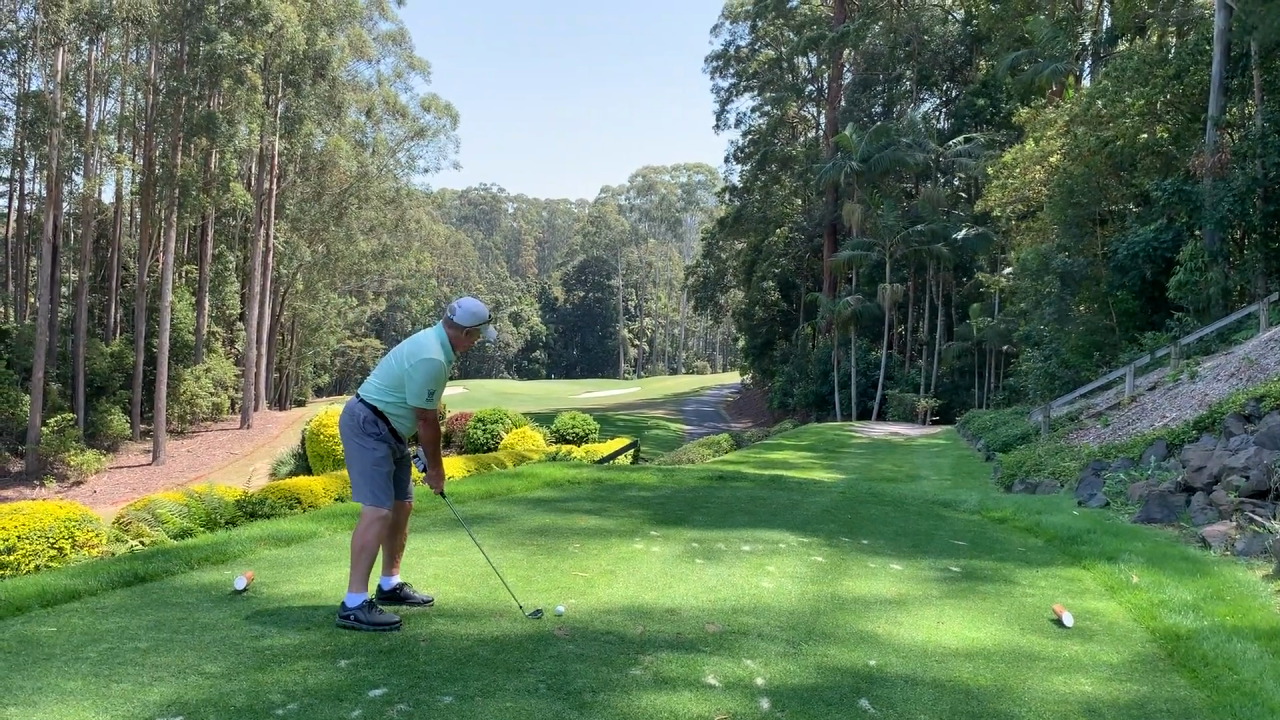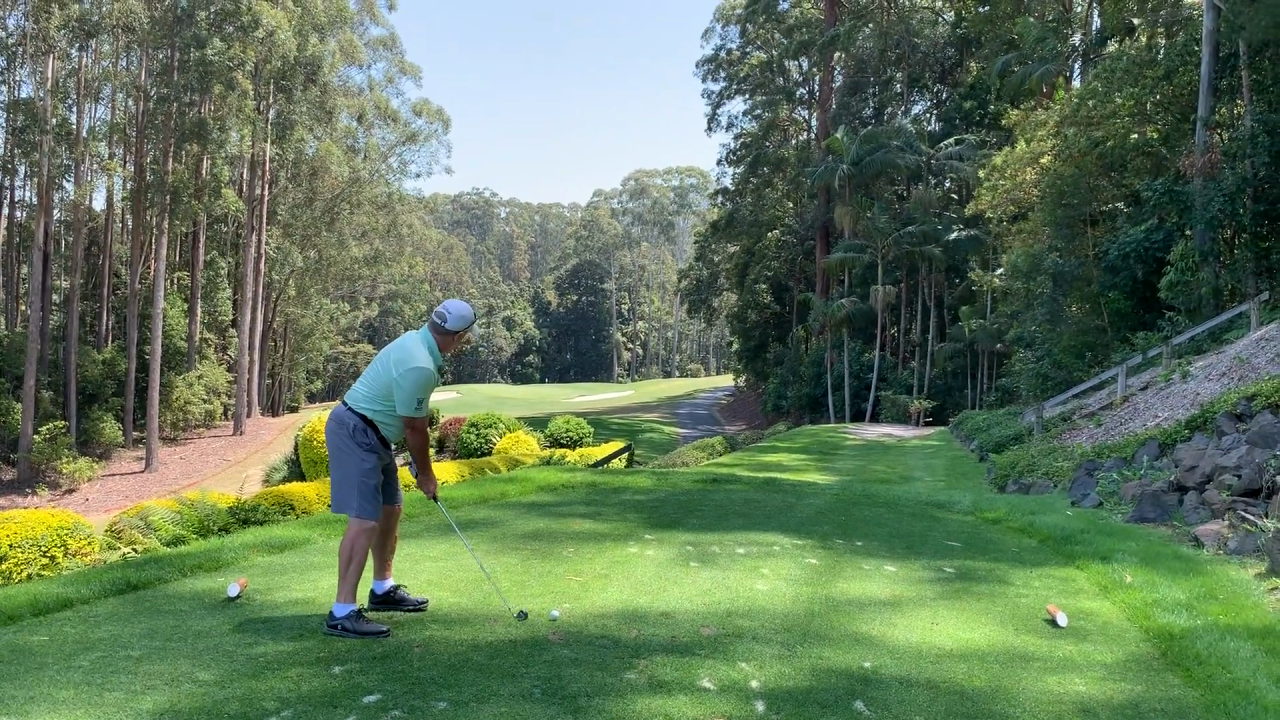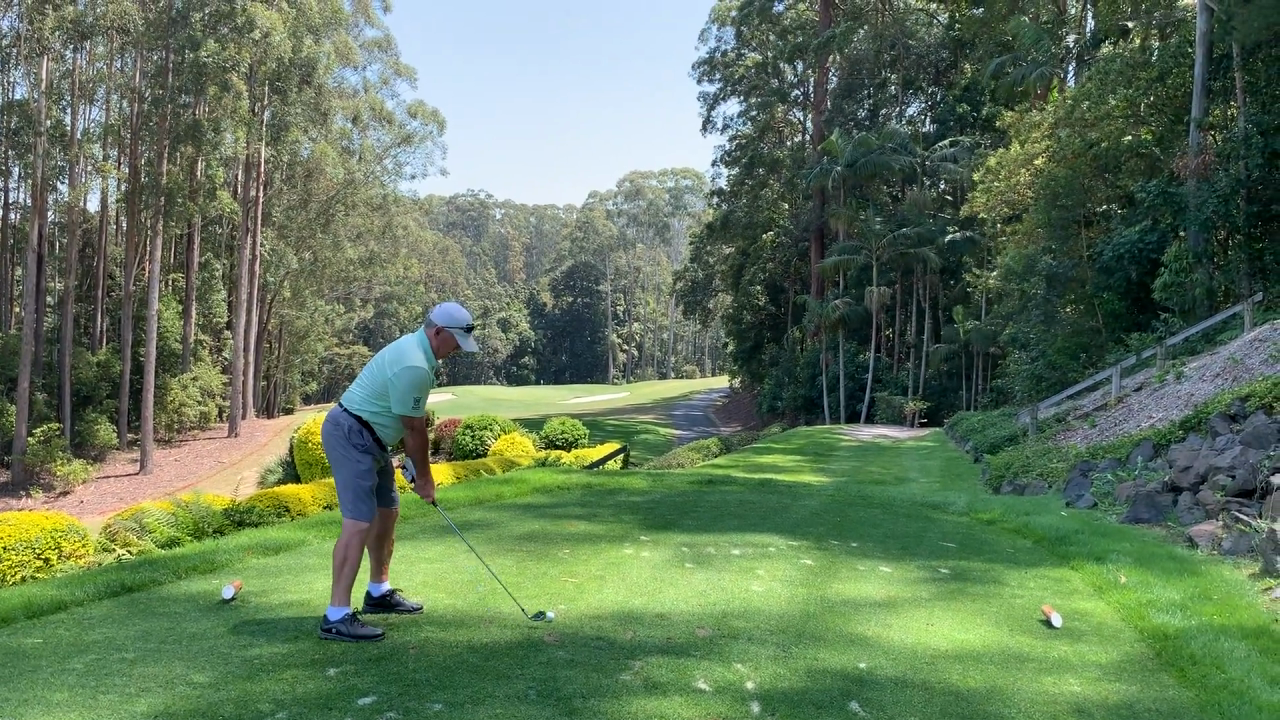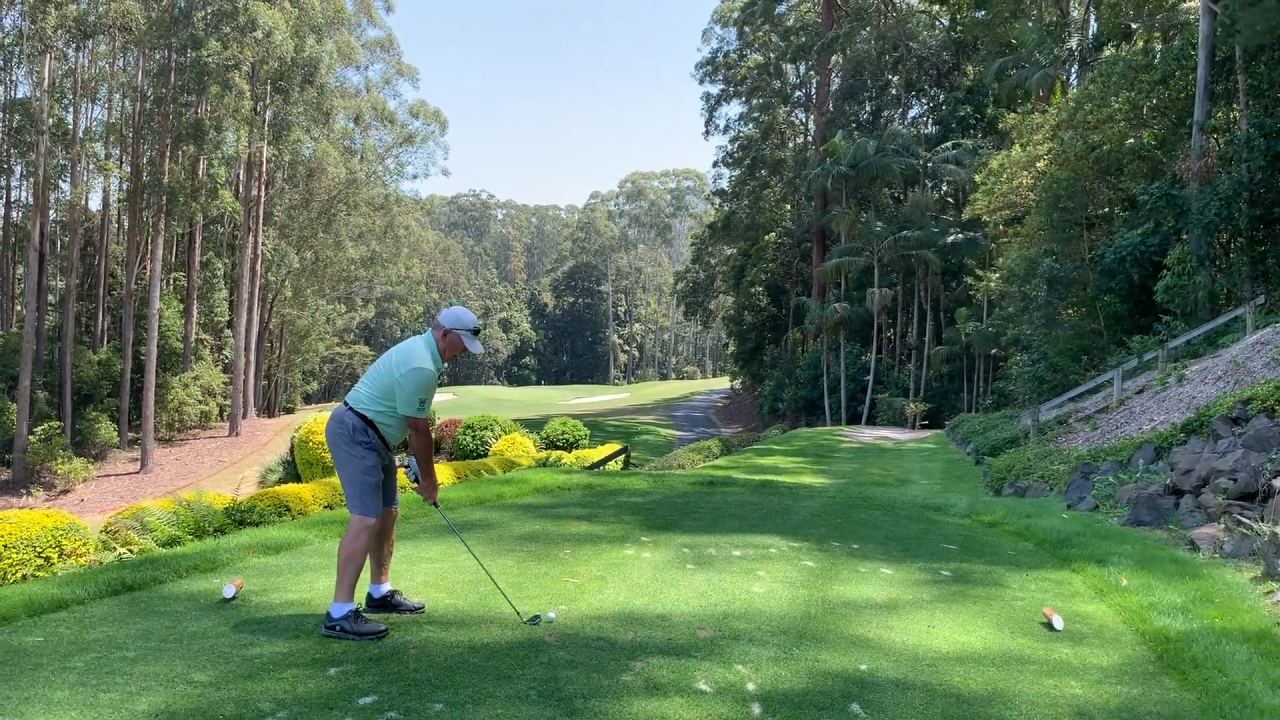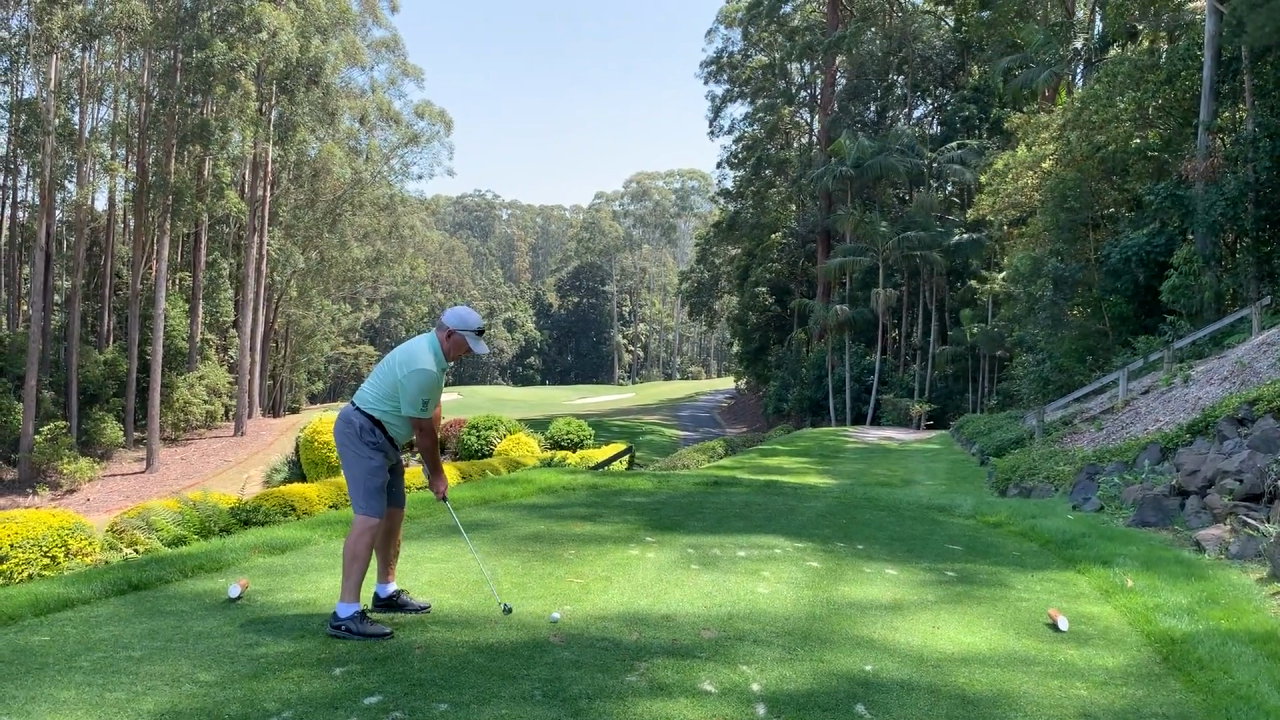
dt=0.5s
person 1, frame 1
left shoulder: (435, 342)
right shoulder: (430, 359)
left elbow: (428, 415)
right elbow: (426, 419)
left wrist: (427, 454)
right wrist: (436, 467)
left hip: (387, 429)
right hip: (367, 426)
left knee: (400, 505)
right knee: (377, 510)
left ankle: (390, 585)
right ankle: (355, 602)
person 1, frame 2
left shoulder: (417, 341)
right shoulder: (419, 367)
left elbow: (416, 421)
right elbow: (415, 428)
left wrist: (419, 462)
right wrist: (426, 474)
left hip: (370, 434)
right hip: (356, 433)
left knee: (389, 509)
right knee: (365, 520)
left ankle: (383, 589)
right ankle: (342, 613)
person 1, frame 3
left shoulder: (417, 348)
right shoulder: (413, 367)
left elbow: (414, 422)
right elbow: (415, 429)
left wrist: (412, 460)
right wrist: (425, 478)
left hip: (367, 438)
right hip: (351, 435)
left knee: (386, 512)
right knee: (359, 522)
left ankle: (379, 592)
right ankle: (336, 617)
person 1, frame 4
left shoulder: (421, 348)
right shoulder: (420, 368)
left elbow: (416, 423)
right elbow: (419, 429)
left wrist: (415, 459)
right wrist: (429, 479)
left hip: (369, 435)
right hip: (355, 434)
left knee: (386, 513)
right knee: (365, 519)
left ankle: (379, 593)
right ankle: (340, 613)
person 1, frame 5
left shoulder: (433, 352)
right shoulder: (422, 368)
left elbow: (432, 412)
right elbow: (422, 429)
left wrist: (429, 461)
right wrist: (437, 473)
left hip: (380, 437)
right hip: (363, 434)
left knee: (393, 513)
right knee: (369, 518)
left ankle: (386, 592)
right ankle: (346, 614)
